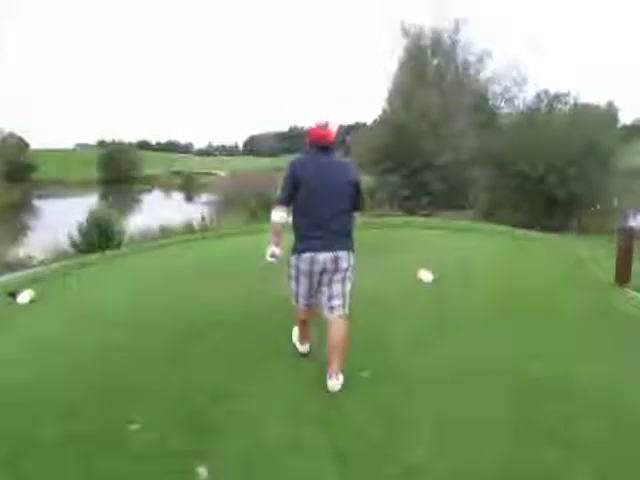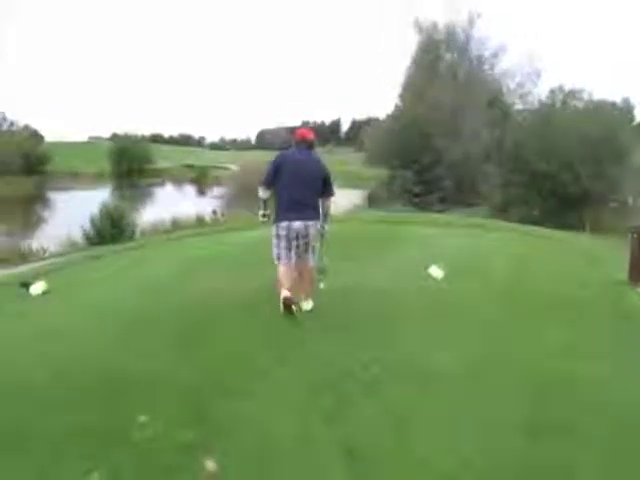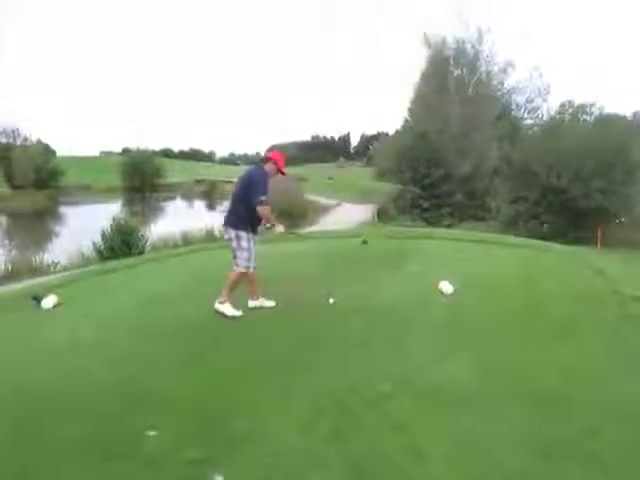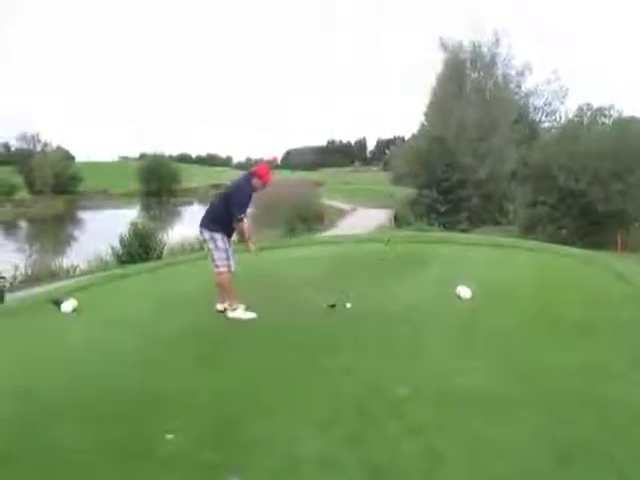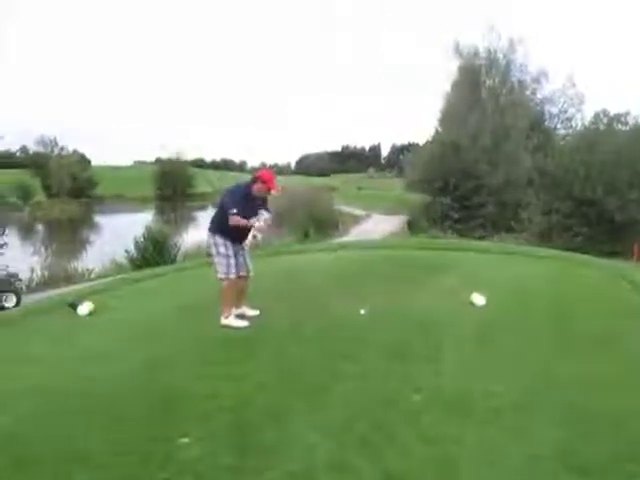
dt=1s
person 1, frame 1
left shoulder: (297, 166)
right shoulder: (349, 170)
left elbow: (281, 208)
right elbow: (356, 209)
left wrist: (274, 243)
left hip: (306, 249)
right hip: (341, 250)
left knee: (304, 302)
right knee: (337, 312)
left ankle: (303, 341)
right ankle: (334, 374)
person 1, frame 2
left shoulder: (281, 158)
right shoulder: (319, 164)
left elbow: (265, 189)
right elbow: (326, 198)
left wrist: (264, 208)
right wrist: (324, 221)
left hip: (284, 220)
right hip: (310, 220)
left knee: (283, 262)
right knee: (307, 261)
left ankle: (285, 293)
right ankle: (306, 299)
person 1, frame 3
left shoulder: (254, 173)
right shoulder: (260, 176)
right elbow: (261, 207)
left wrist: (266, 221)
right wrist: (276, 224)
left hip: (241, 225)
right hip: (239, 227)
left knee: (250, 265)
right knee: (242, 267)
left ankle: (254, 298)
right ankle: (222, 301)
person 1, frame 4
left shoulder: (244, 185)
right shoulder: (242, 191)
left elbow: (239, 218)
right elbow: (238, 223)
left wrist: (247, 235)
right wrist: (248, 242)
left hip: (220, 228)
right hip: (213, 229)
left knee: (225, 267)
right knee: (224, 268)
left ankle: (223, 302)
right ankle: (233, 308)
person 1, frame 5
left shoulder: (261, 198)
right shoulder: (236, 192)
right elbow: (233, 220)
left wrist: (261, 218)
right wrist: (249, 223)
left hip: (237, 239)
right hip: (220, 236)
left knee: (244, 273)
right knee: (229, 276)
left ankle: (239, 307)
right ankle: (226, 316)
